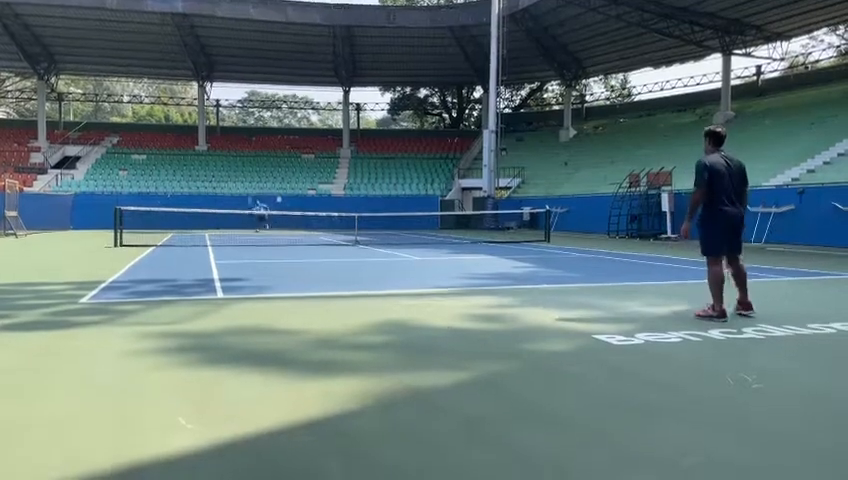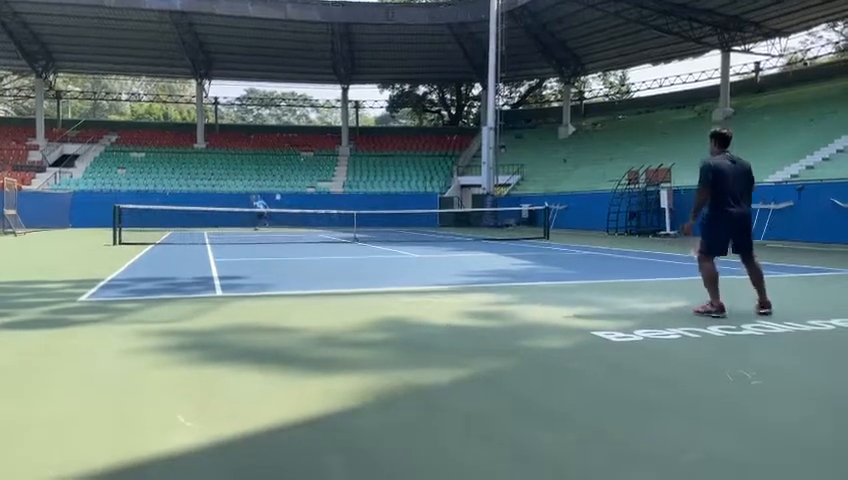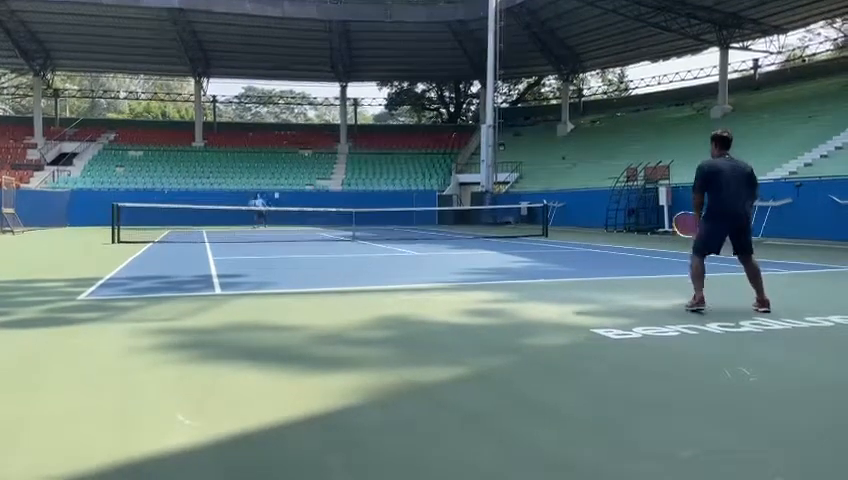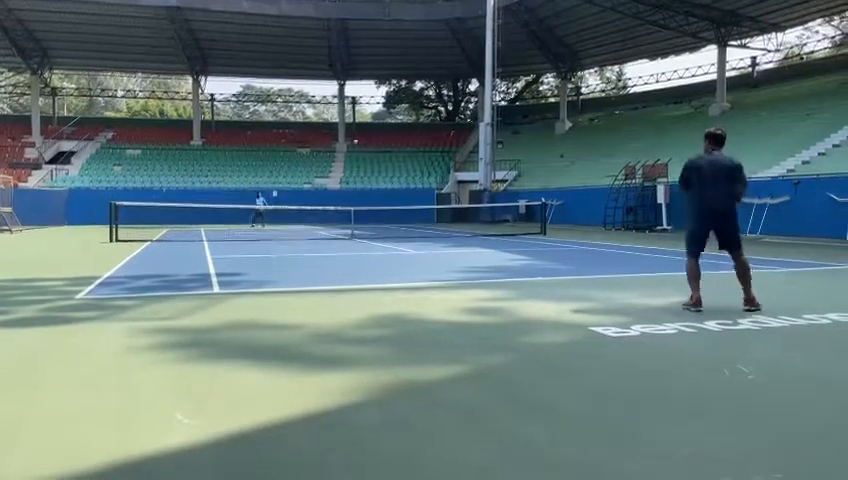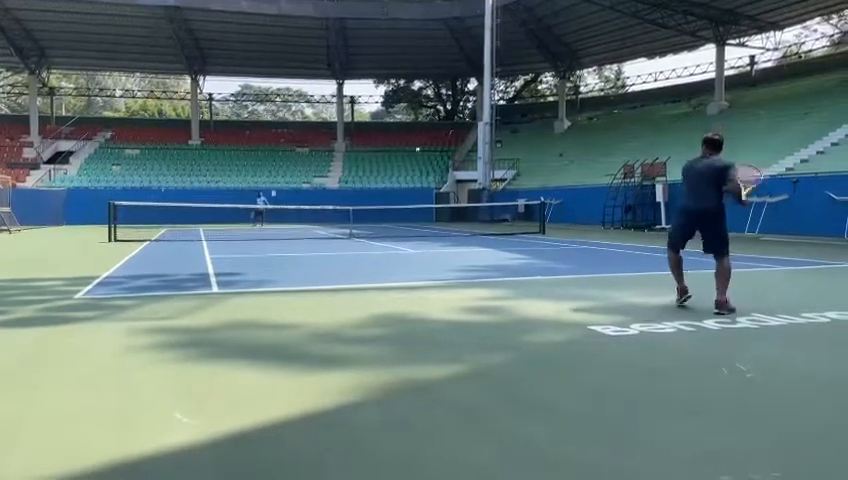
dt=0.2s
person 1, frame 1
left shoulder: (705, 163)
right shoulder: (738, 164)
left elbow: (699, 194)
right elbow: (744, 193)
left wrist: (688, 220)
left hip: (714, 218)
right hip: (736, 217)
left knee: (714, 262)
right knee: (734, 259)
left ankle: (717, 309)
right ankle: (744, 303)
person 1, frame 2
left shoulder: (709, 164)
right shoulder: (744, 165)
left elbow: (702, 195)
right elbow: (750, 192)
left wrist: (692, 219)
left hip: (719, 218)
right hip: (742, 218)
left knee: (705, 258)
right knee: (749, 259)
left ankle: (716, 304)
right ankle: (763, 302)
person 1, frame 3
left shoulder: (705, 167)
right shoulder: (745, 167)
left elbow: (698, 197)
right elbow: (754, 195)
left wrist: (698, 217)
left hip: (715, 218)
right hip: (741, 218)
left knee: (697, 256)
right knee: (747, 258)
left ankle: (698, 297)
right ankle: (762, 300)
person 1, frame 4
left shoulder: (692, 163)
right shoulder: (733, 163)
left elbow: (684, 188)
right elbow: (740, 191)
left hip: (699, 214)
right hip: (725, 213)
left knee: (693, 256)
right knee: (737, 254)
left ankle: (695, 298)
right ankle: (749, 298)
person 1, frame 5
left shoulder: (689, 165)
right shoulder: (725, 165)
right elbow: (733, 188)
right wrist: (740, 199)
left hip: (686, 211)
right hip: (712, 213)
left knee: (673, 250)
right knee: (722, 256)
left ankle: (682, 289)
right ankle: (721, 299)
